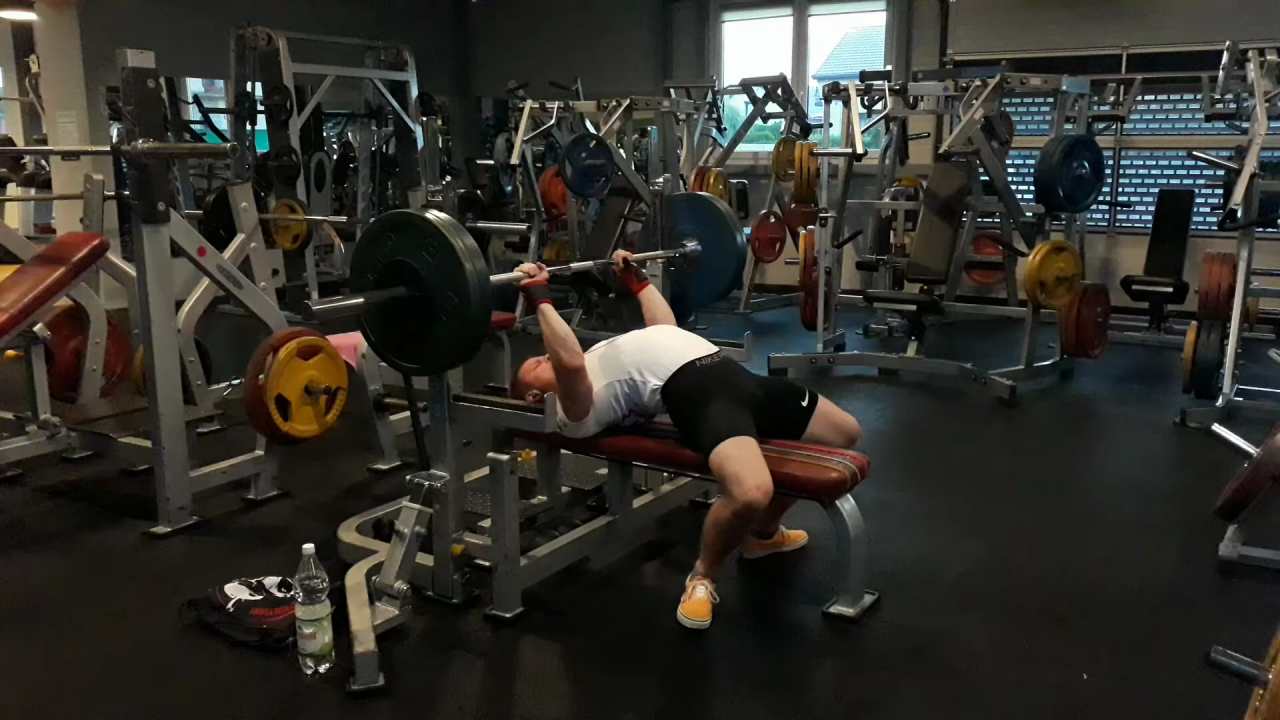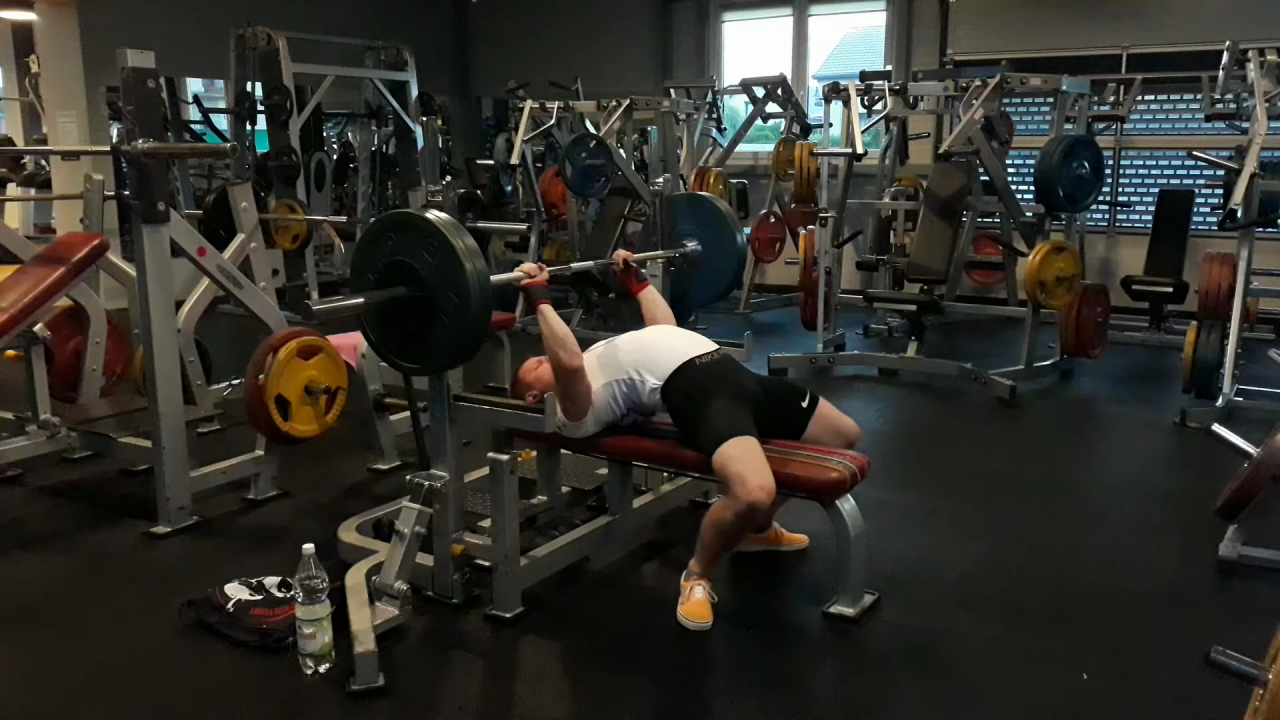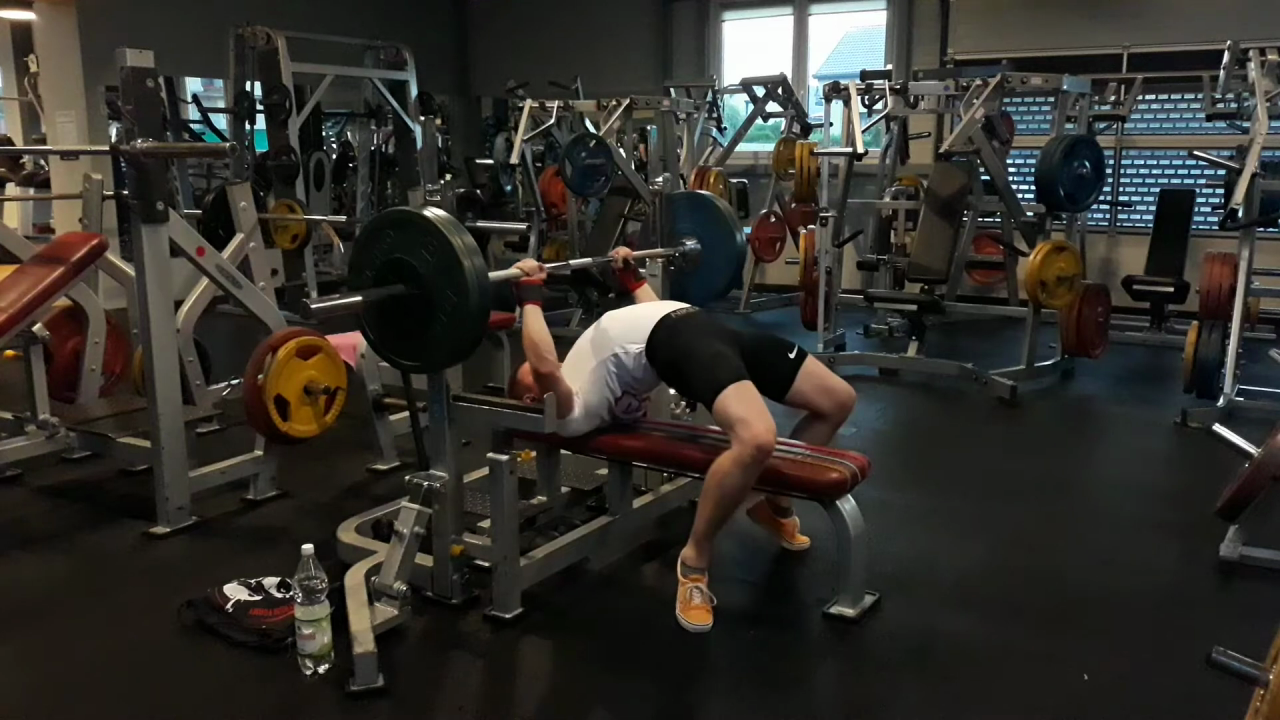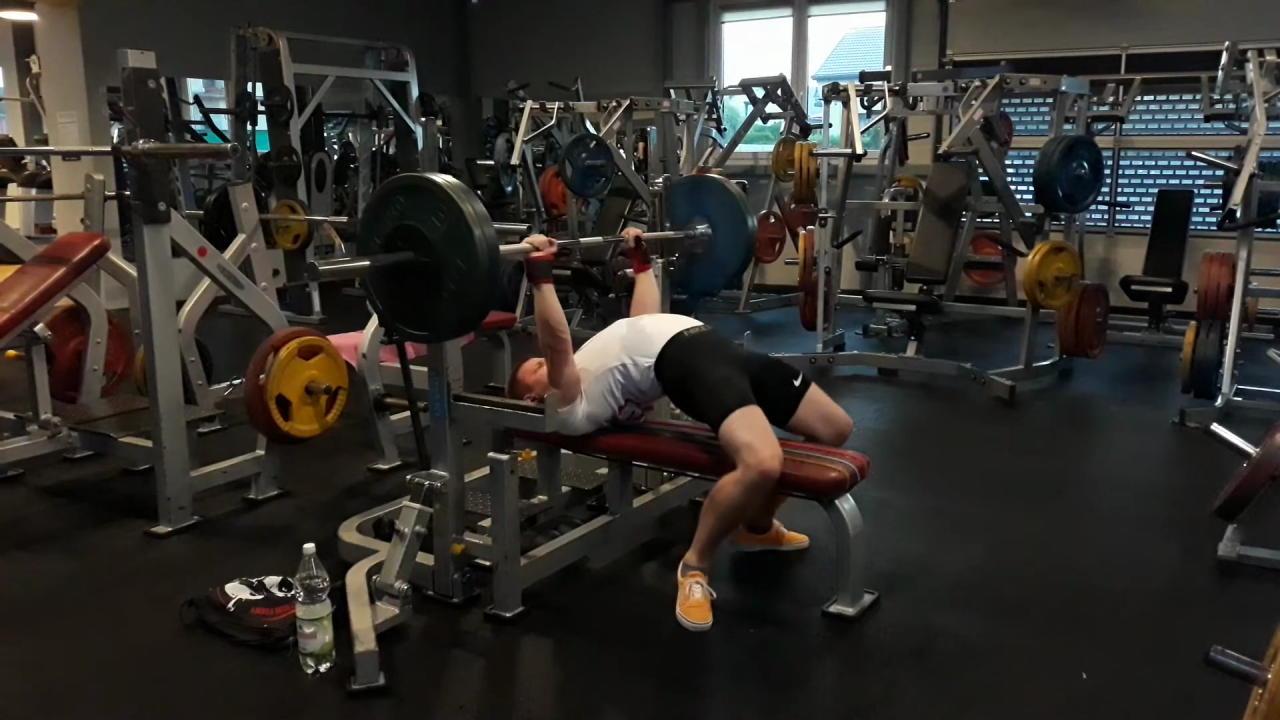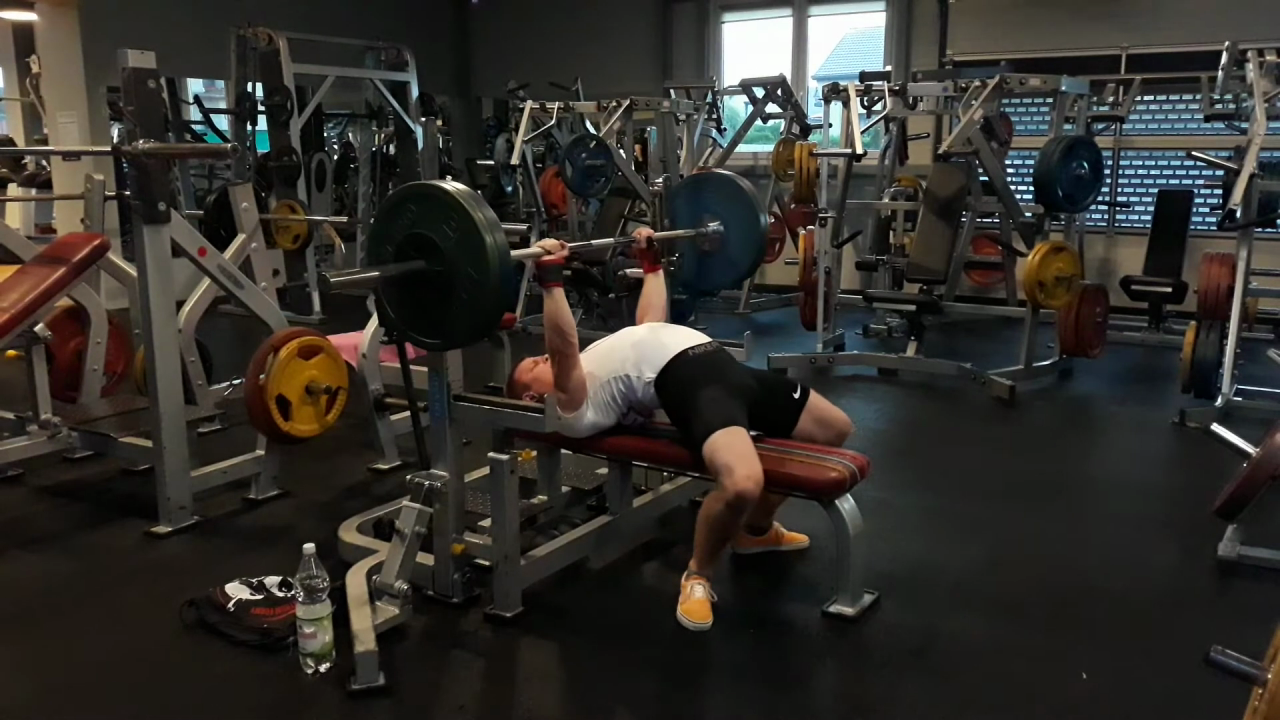
dt=0.5s
person 1, frame 1
left shoulder: (602, 366)
right shoulder: (574, 412)
left elbow: (666, 328)
right elbow: (571, 362)
left wrist: (635, 278)
right wrist: (540, 299)
left knee: (845, 434)
right knee: (751, 494)
left ankle: (763, 532)
right ankle: (703, 575)
person 1, frame 2
left shoulder: (604, 368)
right shoulder: (574, 412)
left elbow: (665, 330)
right elbow: (570, 362)
left wrist: (635, 278)
right wrist: (540, 299)
left knee: (844, 437)
right knee: (754, 494)
left ankle: (758, 528)
right ankle: (698, 575)
person 1, frame 3
left shoulder: (593, 370)
left elbow: (651, 313)
right elbow: (545, 367)
left wrist: (631, 276)
right wrist: (529, 297)
left knee: (839, 400)
right knee: (755, 440)
left ankle: (776, 506)
right ankle: (694, 562)
person 1, frame 4
left shoulder: (598, 370)
left elbow: (644, 321)
right elbow: (556, 342)
left wrist: (640, 258)
right wrist: (541, 274)
left knee: (835, 429)
right knee: (762, 465)
left ankle: (758, 525)
right ankle: (694, 567)
person 1, frame 5
left shoulder: (601, 366)
right shoulder: (572, 407)
left elbow: (651, 324)
right elbow: (563, 347)
left wrist: (651, 259)
right wrist: (551, 278)
left knee: (835, 430)
right knee: (742, 484)
left ankle: (756, 528)
right ankle: (698, 574)
